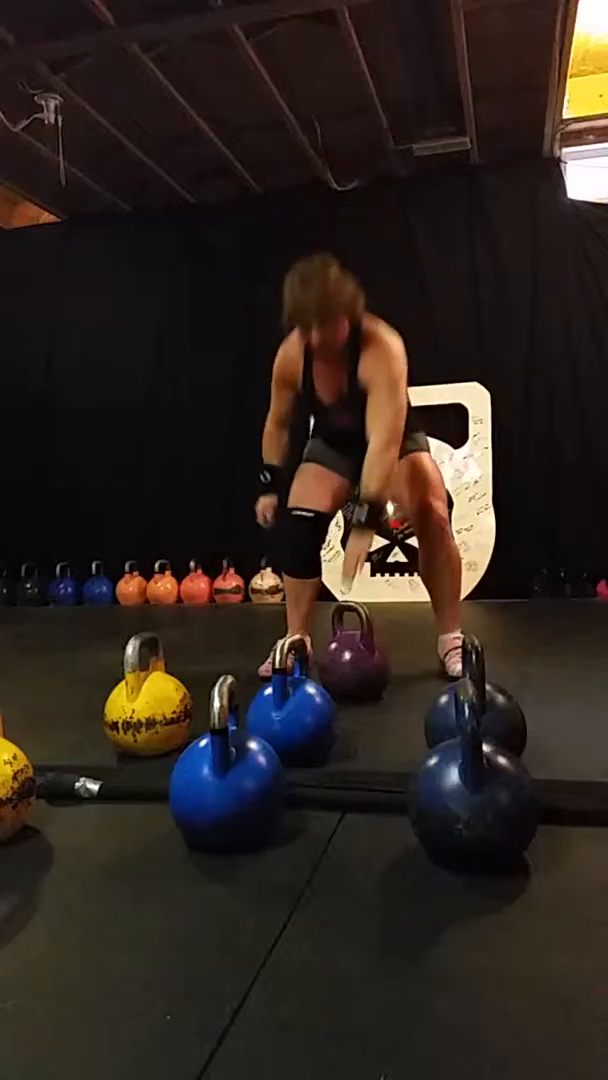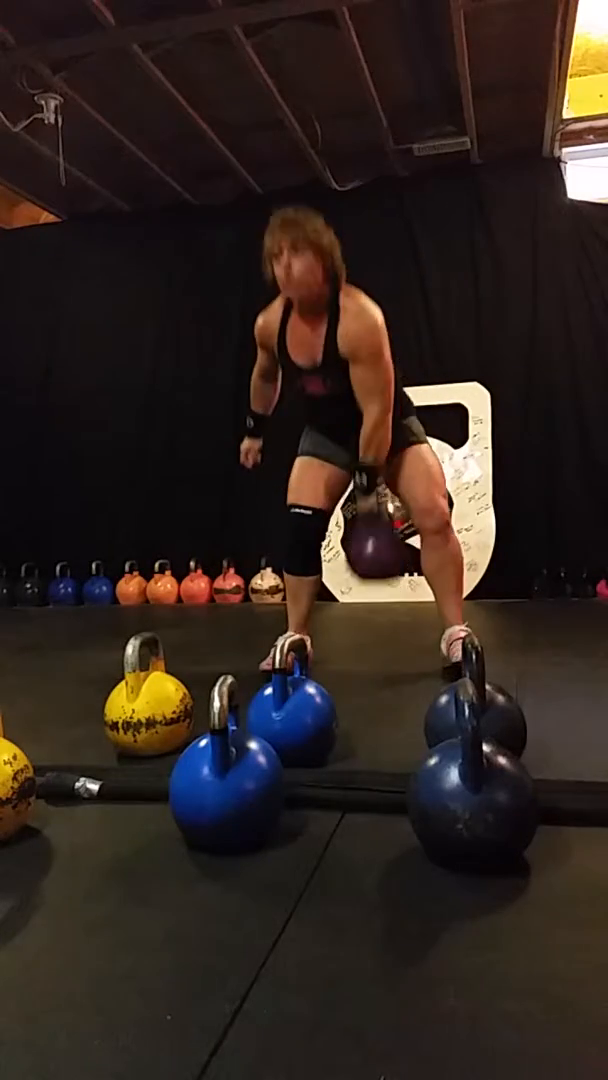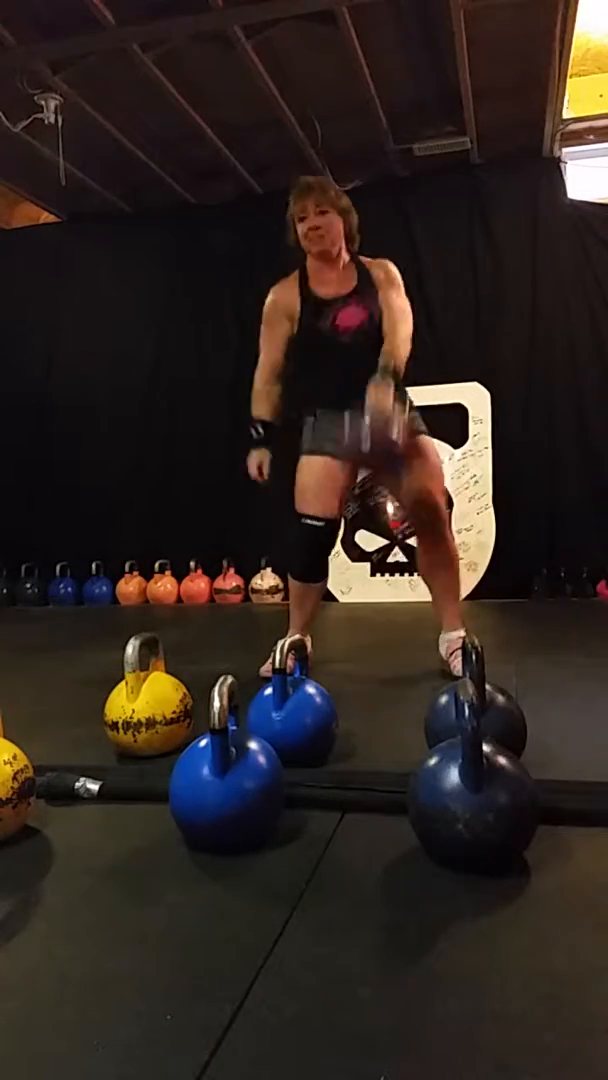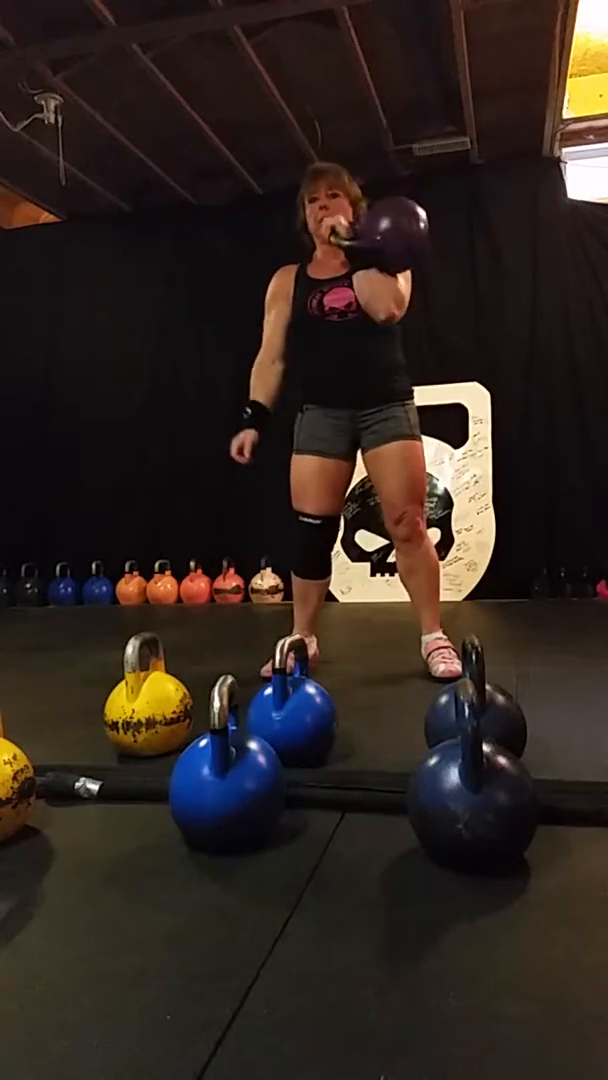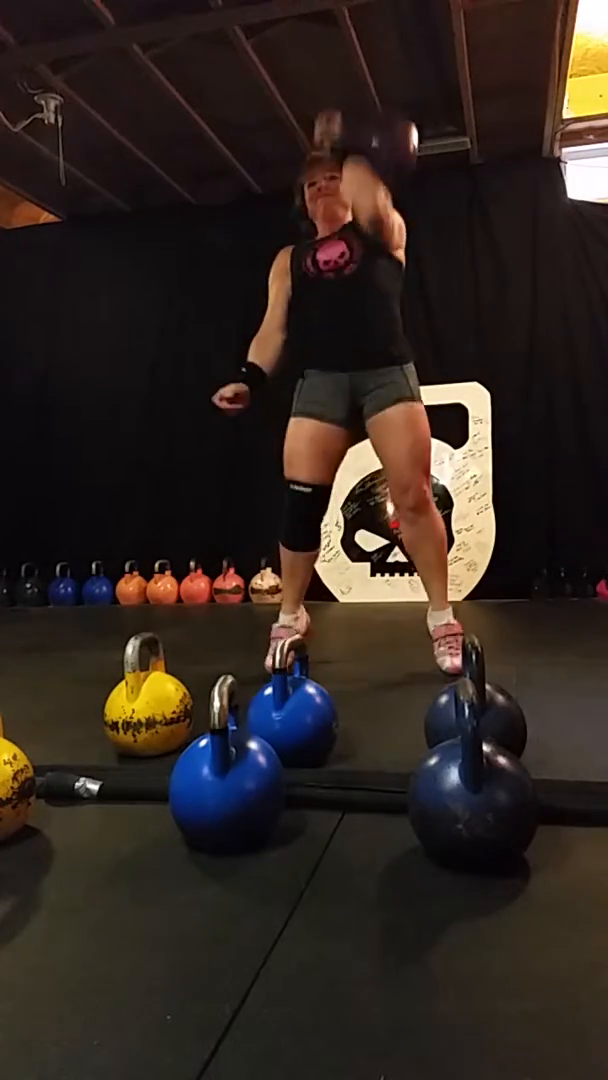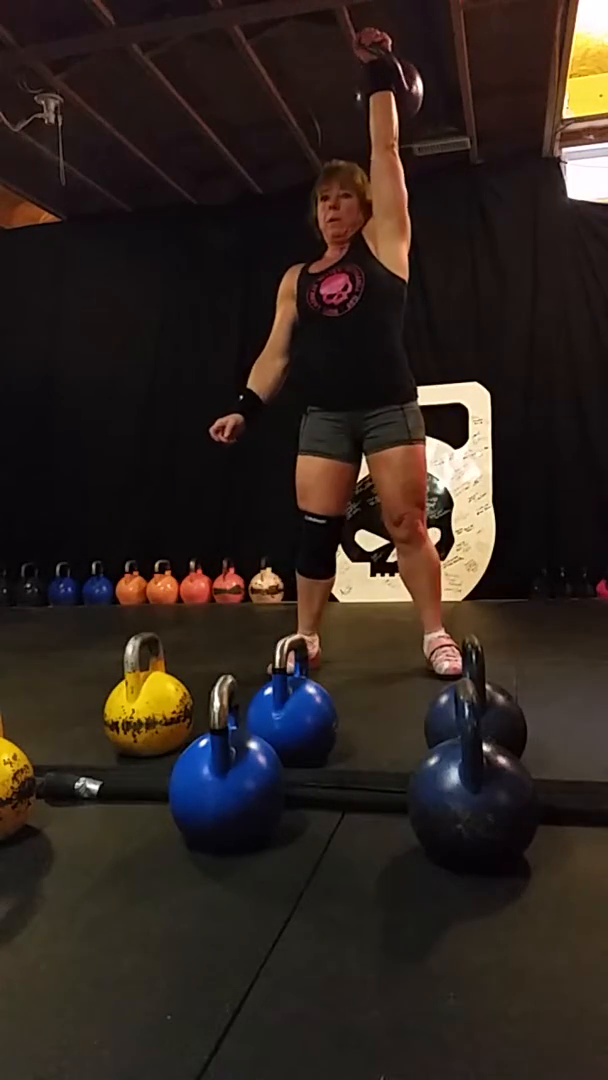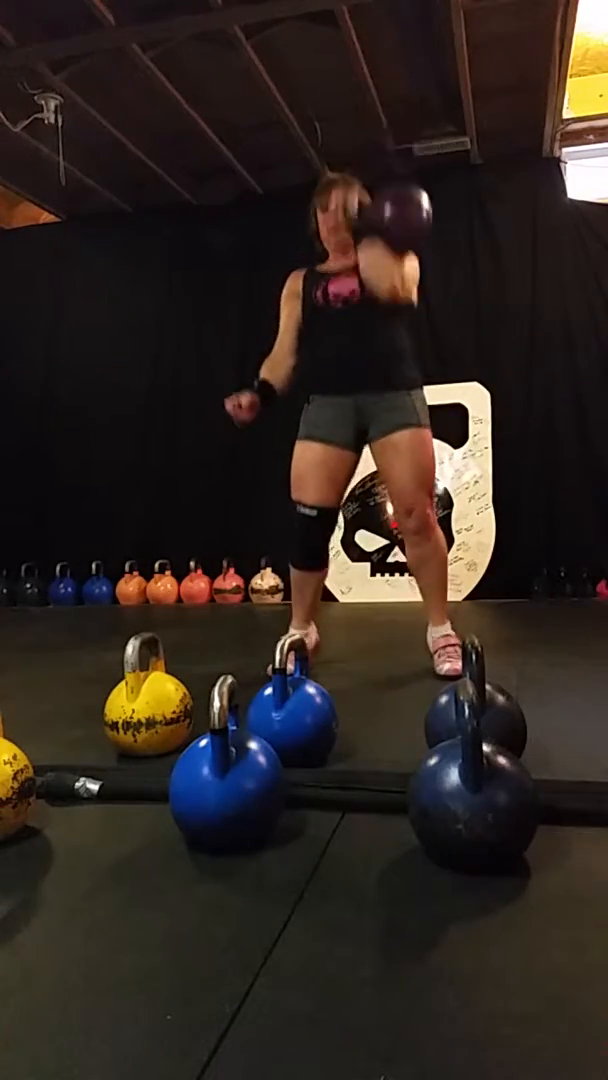
dt=0.7s
person 1, frame 1
left shoulder: (381, 350)
right shoulder: (290, 358)
left elbow: (384, 444)
right elbow: (278, 422)
left wrist: (365, 527)
right wrist: (268, 485)
left hip: (396, 443)
right hip: (333, 447)
left knee: (432, 517)
right knee: (298, 524)
left ankle: (451, 641)
person 1, frame 2
left shoulder: (359, 320)
right shoulder: (270, 324)
left elbow: (378, 414)
right elbow: (266, 376)
left wrist: (367, 486)
right wrist: (254, 431)
left hip: (389, 425)
right hip: (325, 434)
left knee: (433, 515)
right knee: (300, 523)
left ankle: (455, 635)
right ankle: (296, 641)
person 1, frame 3
left shoulder: (381, 274)
right shoulder: (286, 294)
left elbow: (399, 334)
right elbow: (268, 373)
left wrist: (386, 383)
right wrist: (261, 438)
left hip: (390, 411)
right hip: (328, 418)
left knee: (432, 518)
right knee: (312, 531)
left ankle: (453, 637)
right ankle: (296, 640)
person 1, frame 4
right shoulder: (287, 281)
left elbow: (389, 308)
right elbow: (271, 356)
right wrist: (253, 418)
left hip: (386, 407)
right hip: (321, 413)
left knee: (407, 524)
right knee: (311, 531)
left ankle: (433, 638)
right ankle: (302, 641)
person 1, frame 5
left shoulder: (375, 232)
right shoulder: (290, 259)
left elbow: (380, 210)
right elbow: (274, 327)
left wrist: (346, 156)
right wrist: (247, 379)
left hip: (385, 372)
right hip: (320, 379)
left knee: (413, 495)
right knee: (300, 498)
left ankle: (441, 618)
right ankle: (291, 617)
person 1, frame 6
left shoulder: (384, 241)
right shoulder: (297, 278)
left elbow: (386, 150)
right elbow: (276, 352)
left wrist: (379, 72)
right wrist: (245, 407)
left hip: (388, 408)
right hip: (325, 416)
left knee: (407, 525)
right knee: (316, 531)
left ankle: (435, 635)
right ankle: (306, 639)
person 1, frame 7
left shoulder: (394, 256)
right shoulder: (301, 282)
left elbow: (394, 287)
right elbow: (285, 351)
left wrist: (360, 228)
right wrist: (258, 393)
left hip: (394, 396)
right hip: (328, 404)
left knee: (417, 516)
right knee: (309, 520)
left ankle: (441, 633)
right ankle: (301, 630)
